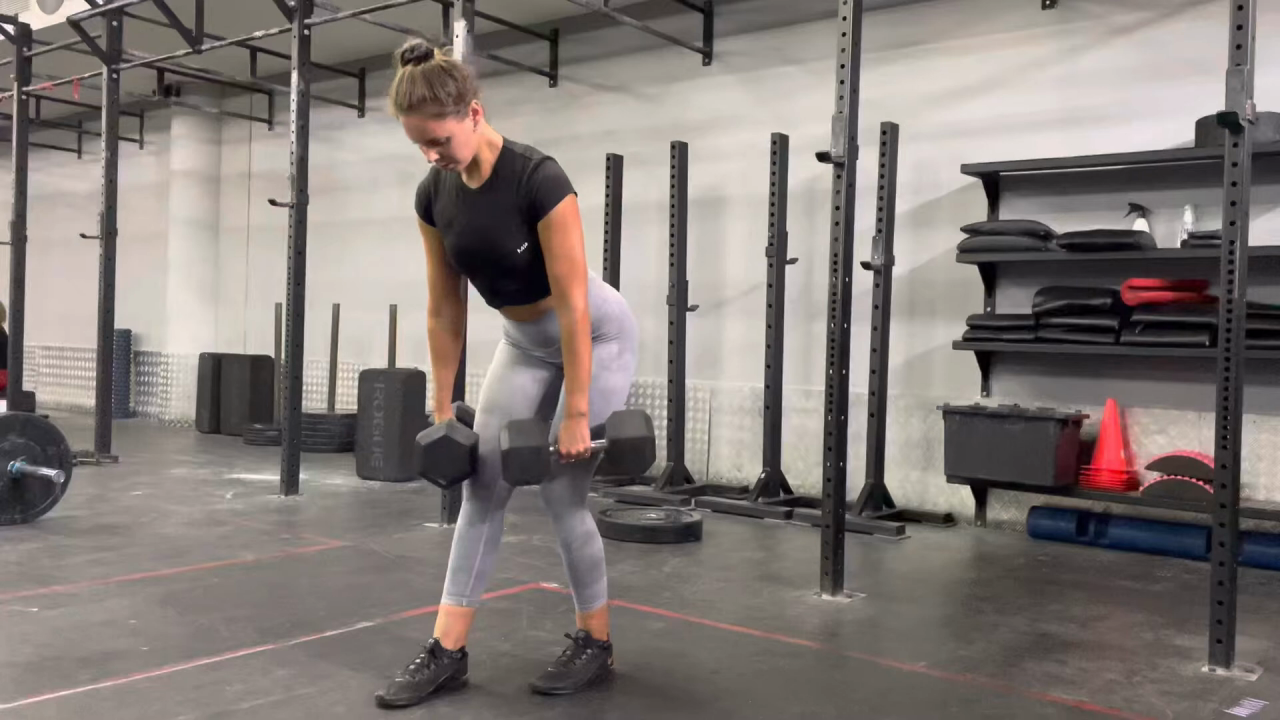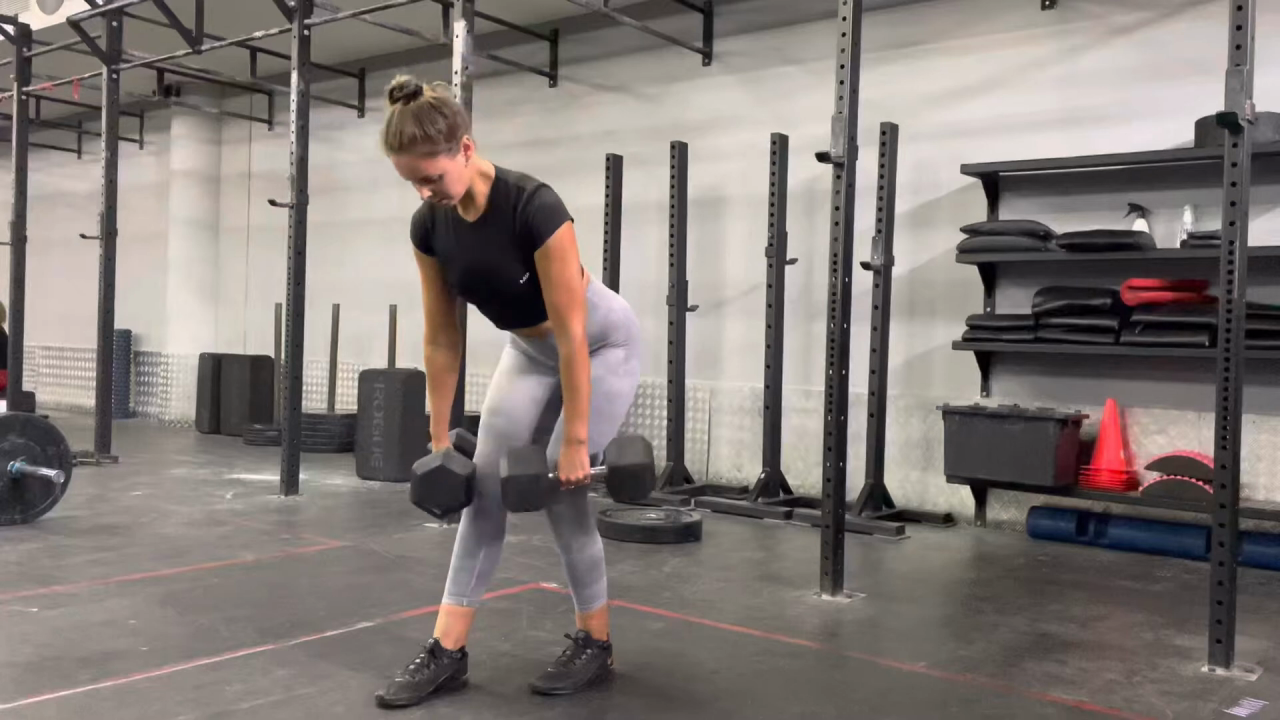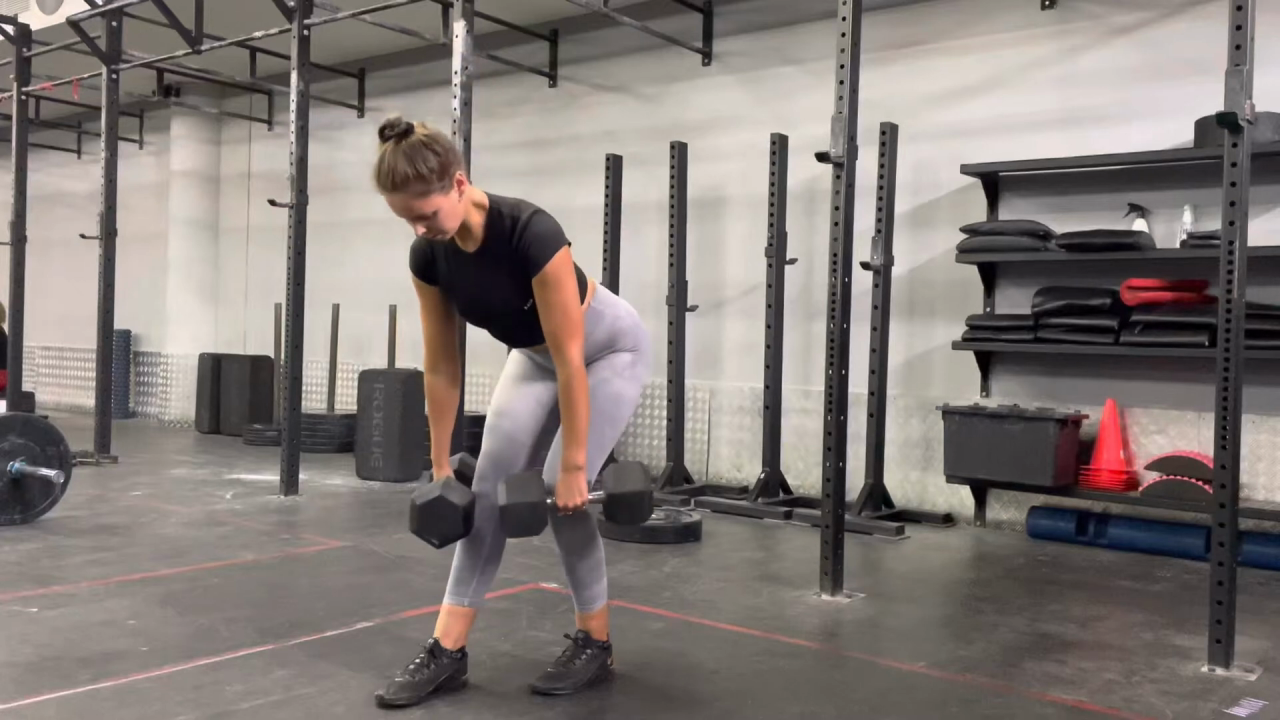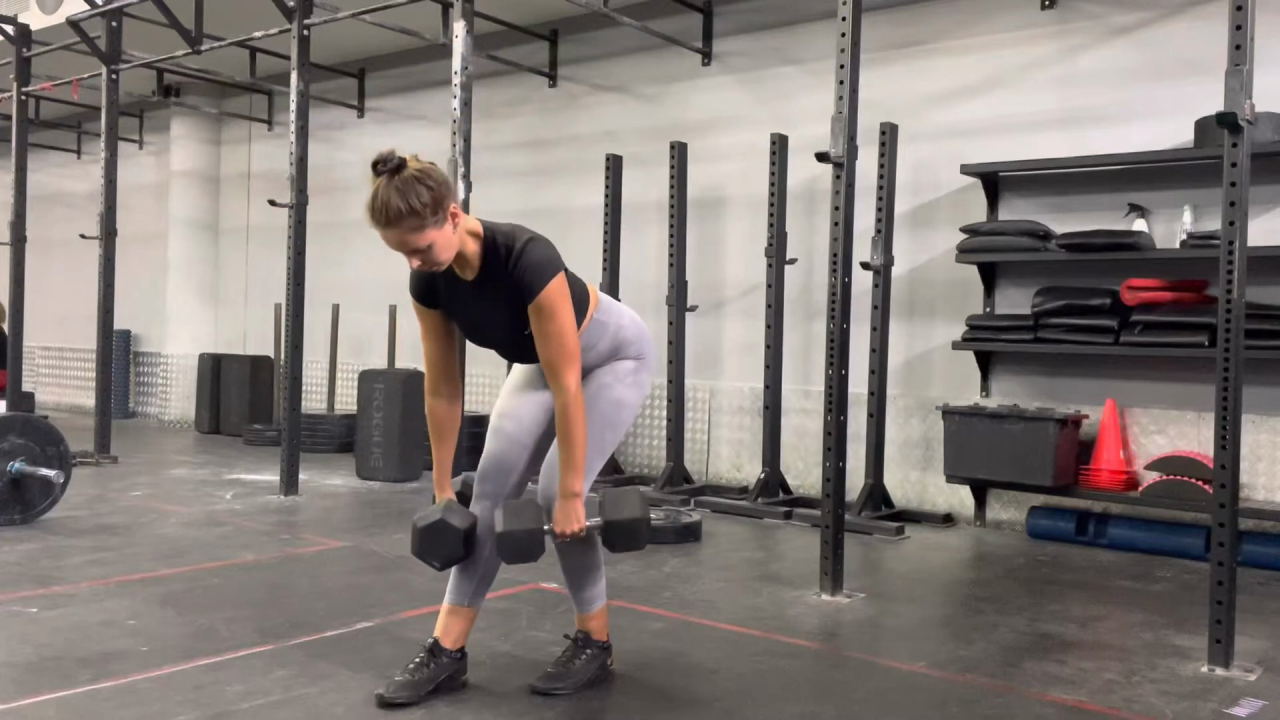
dt=0.3s
person 1, frame 1
left shoulder: (539, 178)
right shoulder: (434, 195)
left elbow: (573, 305)
right elbow: (444, 310)
left wrist: (575, 414)
right wrist: (443, 409)
left hip: (594, 336)
right hip: (522, 342)
left knee: (561, 490)
right knee: (482, 487)
left ankle: (596, 642)
right ankle: (447, 649)
person 1, frame 2
left shoulder: (533, 207)
right shoulder: (429, 227)
left elbow: (572, 332)
right elbow: (441, 339)
left wrist: (575, 440)
right wrist: (439, 437)
left hip: (601, 343)
right hip: (528, 350)
left knee: (561, 490)
right knee: (485, 487)
left ankle: (595, 642)
right ankle: (447, 650)
person 1, frame 3
left shoulder: (531, 232)
right shoulder: (428, 256)
left elbow: (571, 358)
right elbow: (441, 366)
left wrist: (573, 466)
right wrist: (440, 463)
left hip: (608, 349)
right hip: (534, 356)
left knee: (559, 494)
right knee: (488, 489)
left ankle: (594, 642)
right ankle: (447, 650)
person 1, frame 4
left shoulder: (527, 259)
right shoulder: (430, 282)
left elbow: (567, 387)
right elbow: (442, 389)
left wrist: (571, 493)
right wrist: (442, 488)
left hip: (614, 356)
right hip: (538, 361)
left knee: (555, 493)
right knee: (490, 489)
left ankle: (594, 642)
right ankle: (447, 651)
